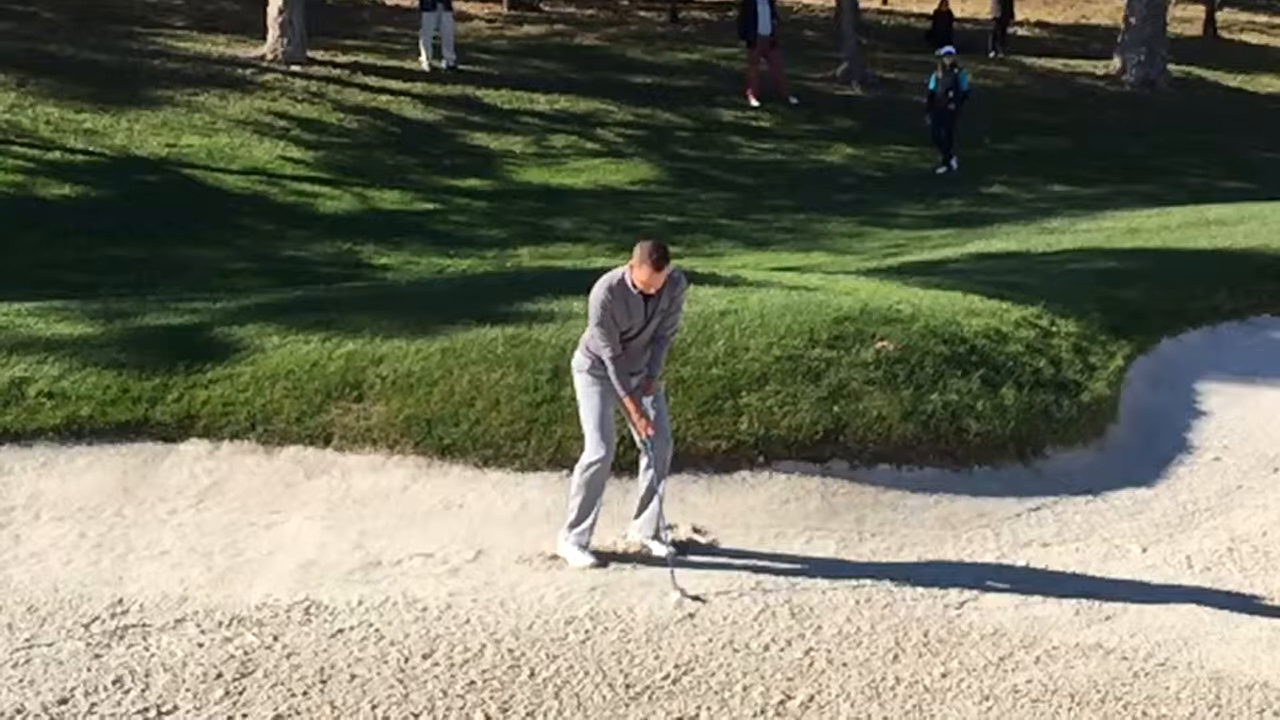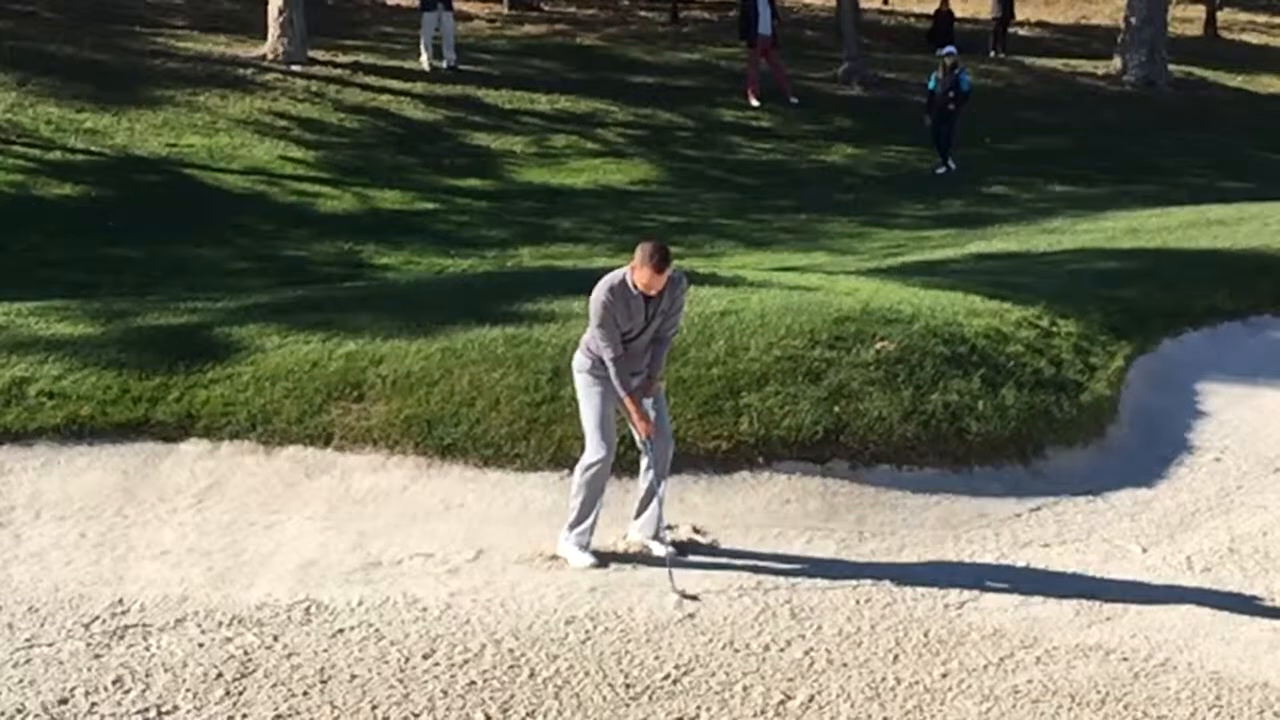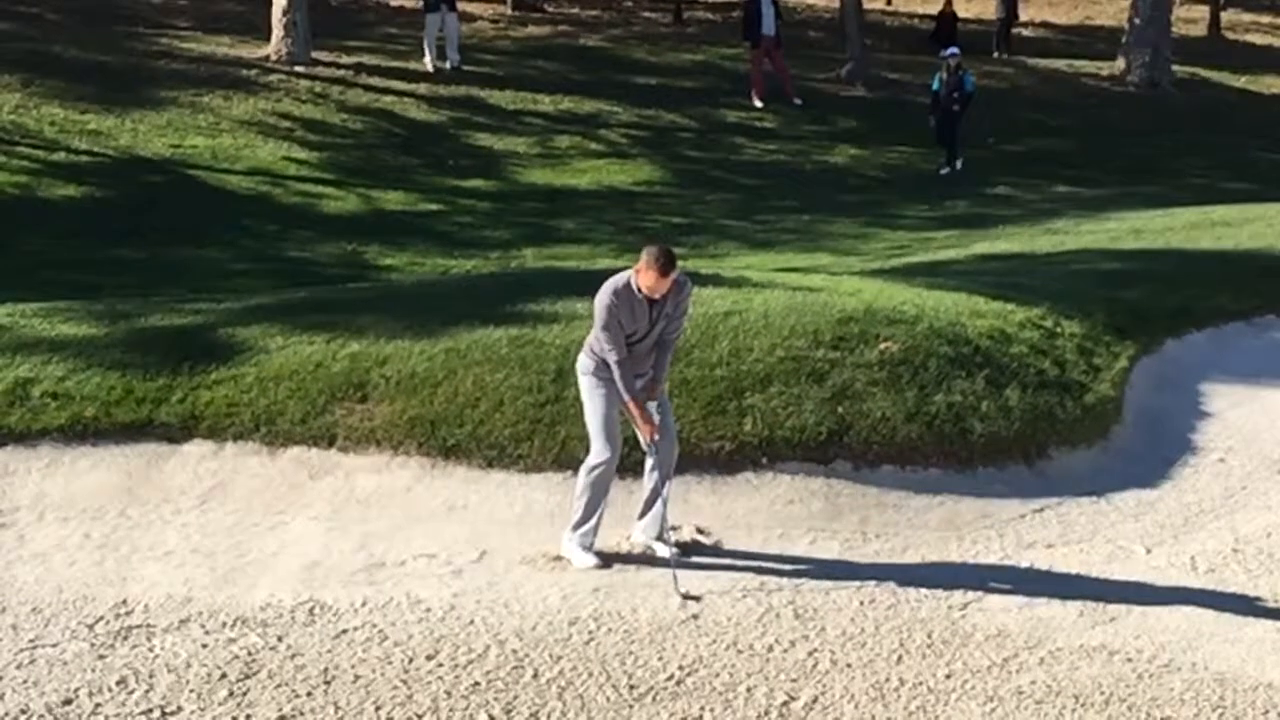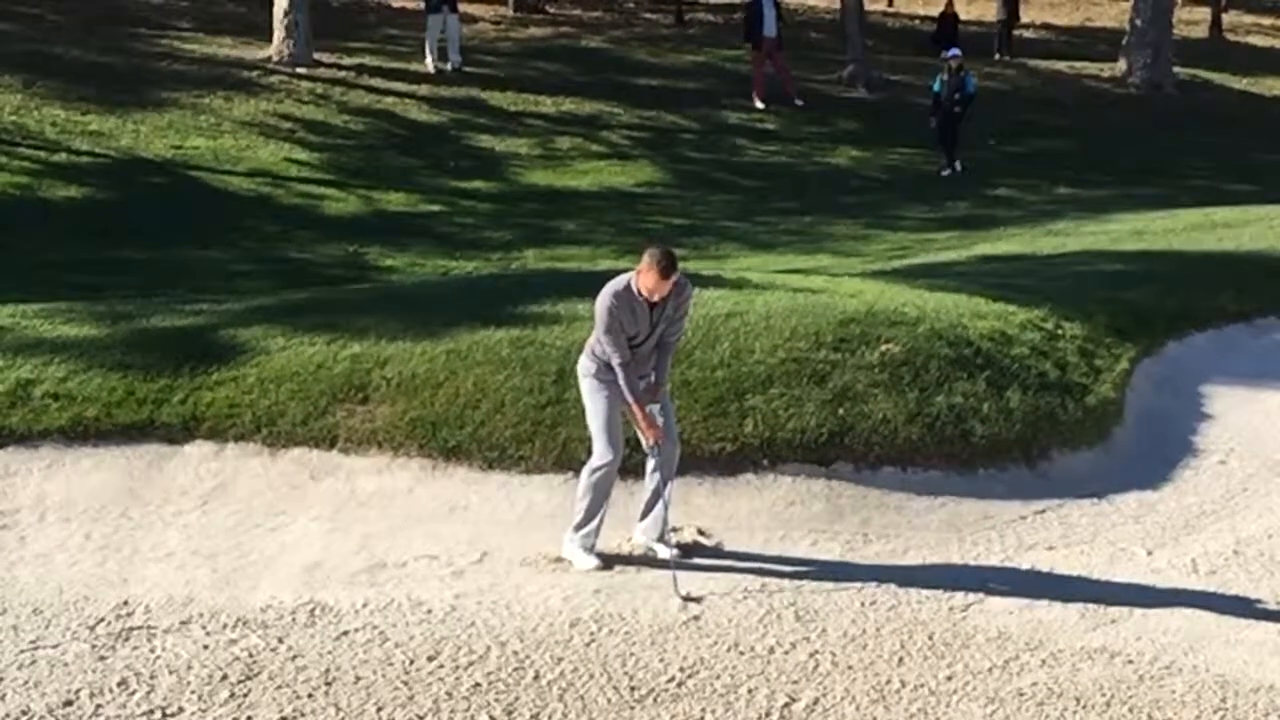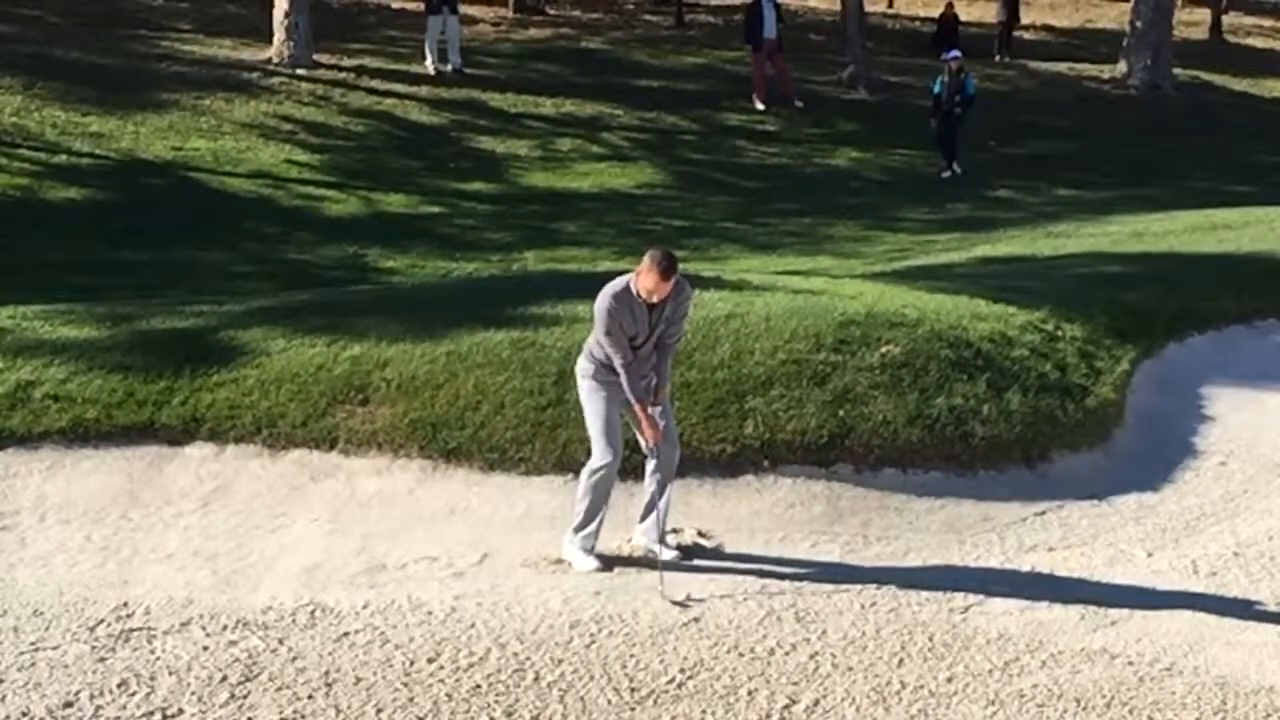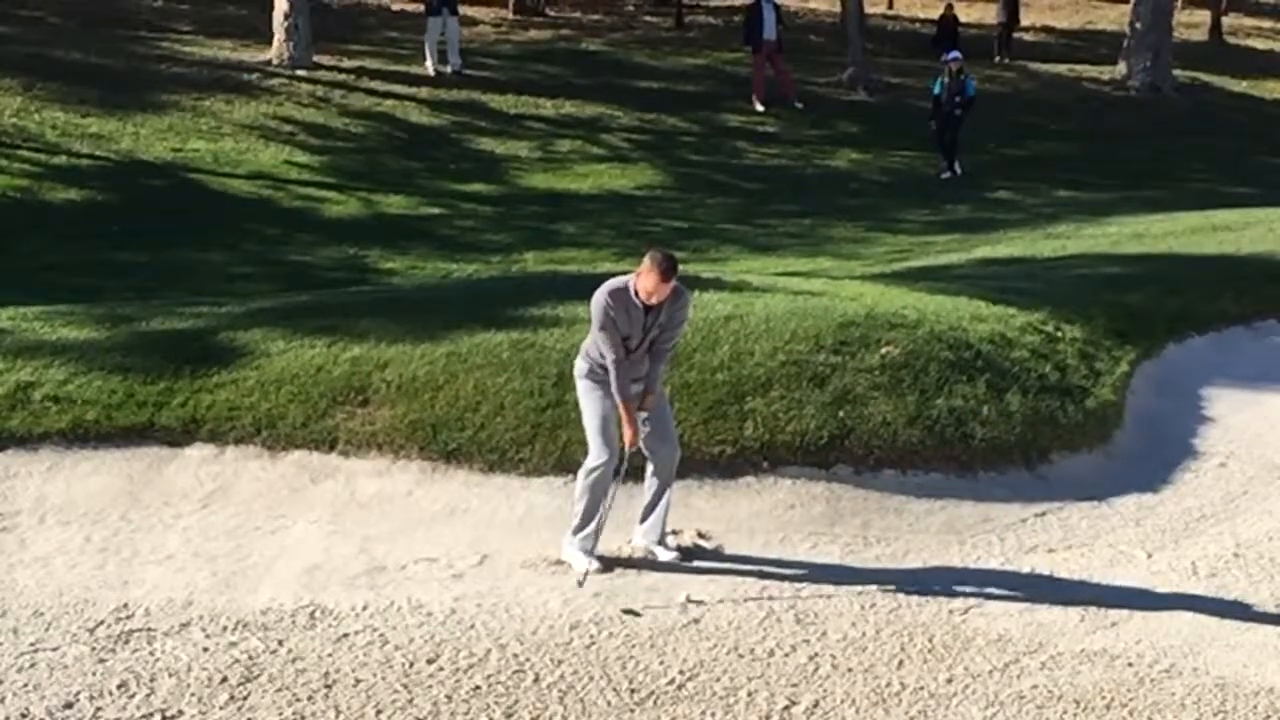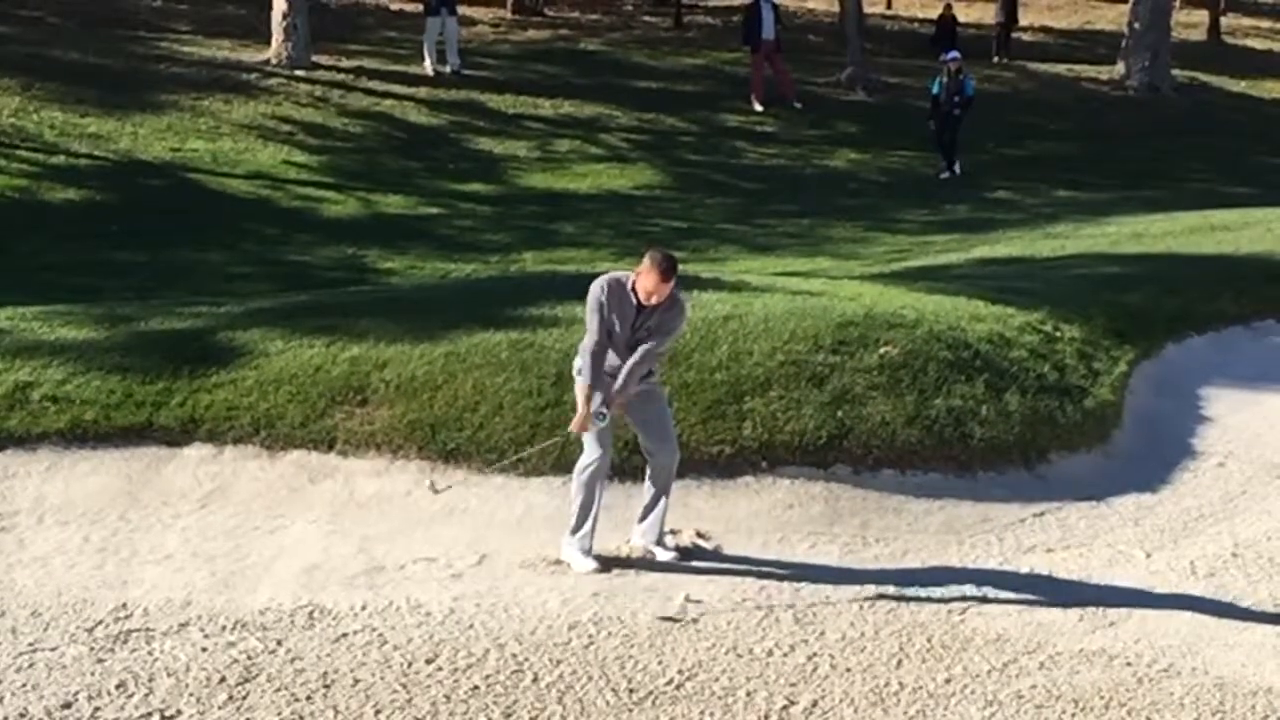
dt=0.5s
person 1, frame 1
left shoulder: (676, 283)
right shoulder: (605, 293)
left elbow: (664, 334)
right elbow: (611, 356)
left wrist: (651, 379)
right wrist: (634, 409)
left hip: (640, 369)
right hip: (596, 369)
left knee: (661, 444)
right knee: (600, 451)
left ankle: (645, 528)
right ankle: (572, 538)
person 1, frame 2
left shoulder: (677, 284)
right shoulder: (606, 294)
left elbow: (664, 335)
right elbow: (612, 357)
left wrist: (652, 381)
right wrist: (635, 410)
left hip: (641, 369)
right hip: (597, 370)
left knee: (661, 444)
right knee: (600, 451)
left ankle: (646, 528)
right ankle: (573, 539)
person 1, frame 3
left shoulder: (681, 288)
right shoulder: (610, 297)
left elbow: (668, 339)
right elbow: (616, 359)
left wrist: (656, 385)
right wrist: (638, 413)
left hip: (644, 371)
right hip: (601, 371)
left knee: (665, 446)
right knee: (605, 452)
left ankle: (649, 529)
right ankle: (576, 539)
person 1, frame 4
left shoulder: (682, 290)
right shoulder: (611, 300)
left elbow: (668, 341)
right elbow: (620, 361)
left wrist: (658, 390)
right wrist: (640, 415)
left hip: (646, 372)
right hip: (603, 373)
left knee: (668, 446)
right knee: (608, 454)
left ankle: (650, 531)
right ankle: (578, 540)
person 1, frame 5
left shoulder: (681, 293)
right shoulder: (610, 301)
left elbow: (667, 345)
right elbow: (623, 363)
left wrist: (659, 396)
right wrist: (643, 416)
left hip: (645, 374)
right hip: (601, 375)
left knee: (667, 449)
right knee: (607, 456)
left ankle: (649, 533)
right ankle: (577, 542)
person 1, frame 6
left shoulder: (679, 300)
right shoulder: (606, 299)
left elbow: (660, 353)
right elbow: (614, 361)
left wrist: (647, 404)
right wrist: (626, 419)
left hip: (642, 377)
right hip: (598, 376)
left knee: (667, 451)
right knee: (603, 456)
left ankle: (650, 535)
right ankle: (577, 544)
person 1, frame 7
left shoulder: (675, 309)
right shoulder: (605, 289)
left elbow: (643, 356)
right elbow: (596, 348)
left wrist: (612, 404)
right wrist: (584, 405)
left hip: (640, 381)
right hip: (596, 376)
left knee: (666, 453)
right knee: (597, 454)
left ankle: (647, 534)
right ankle: (575, 544)
